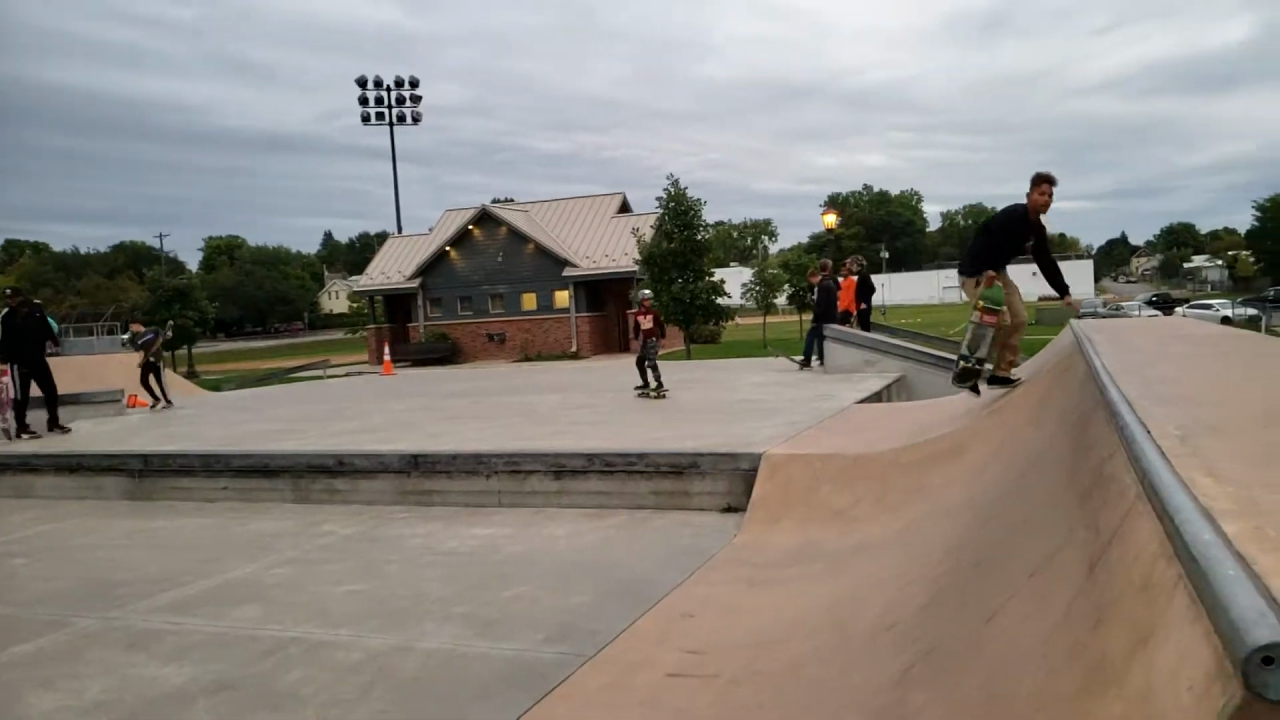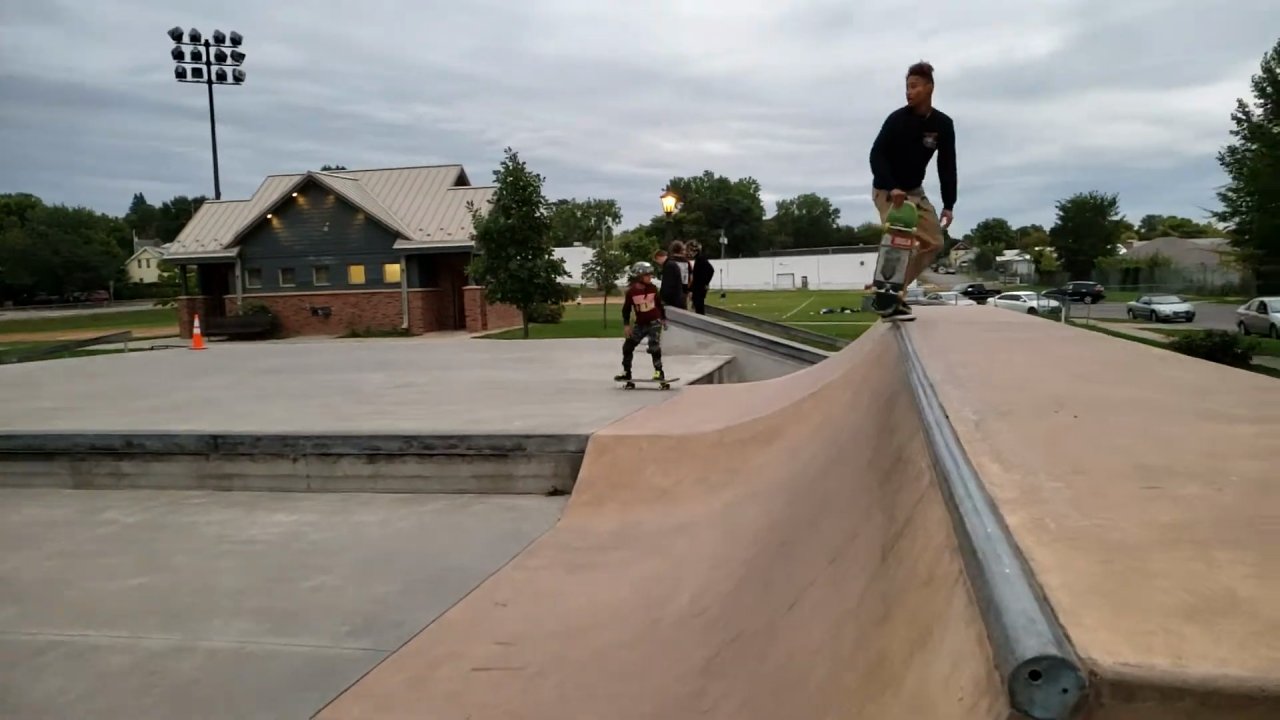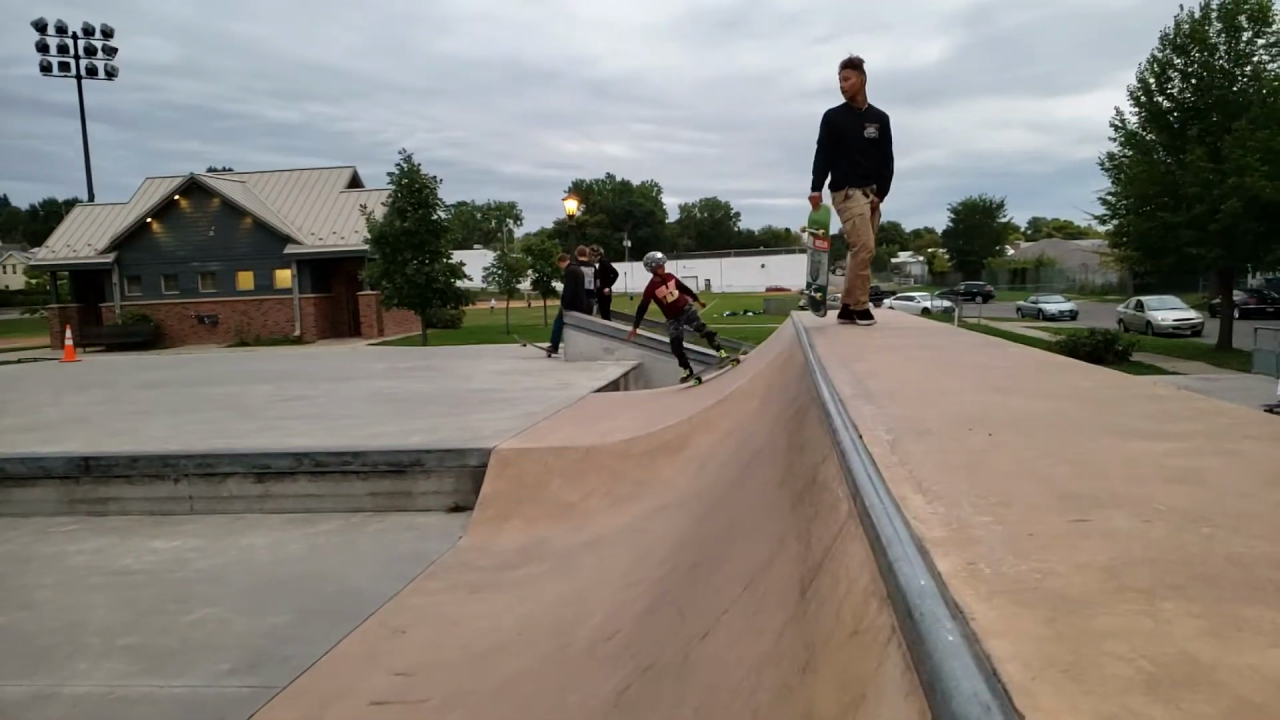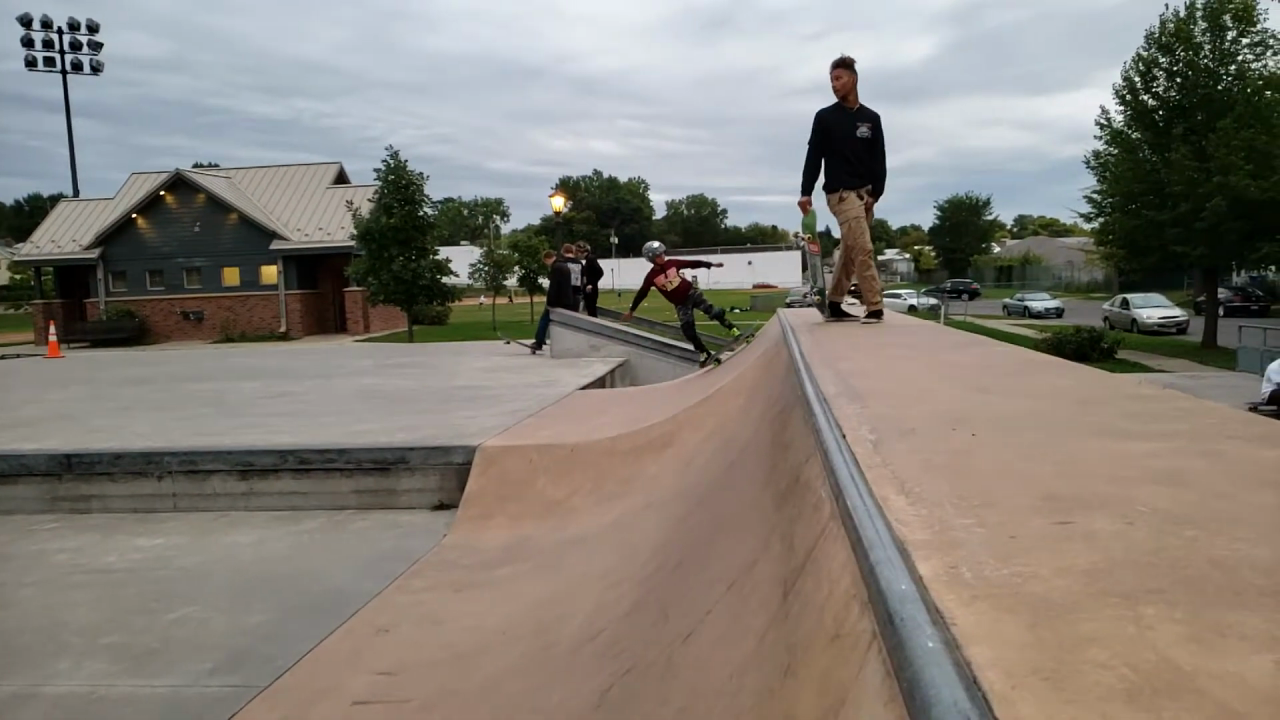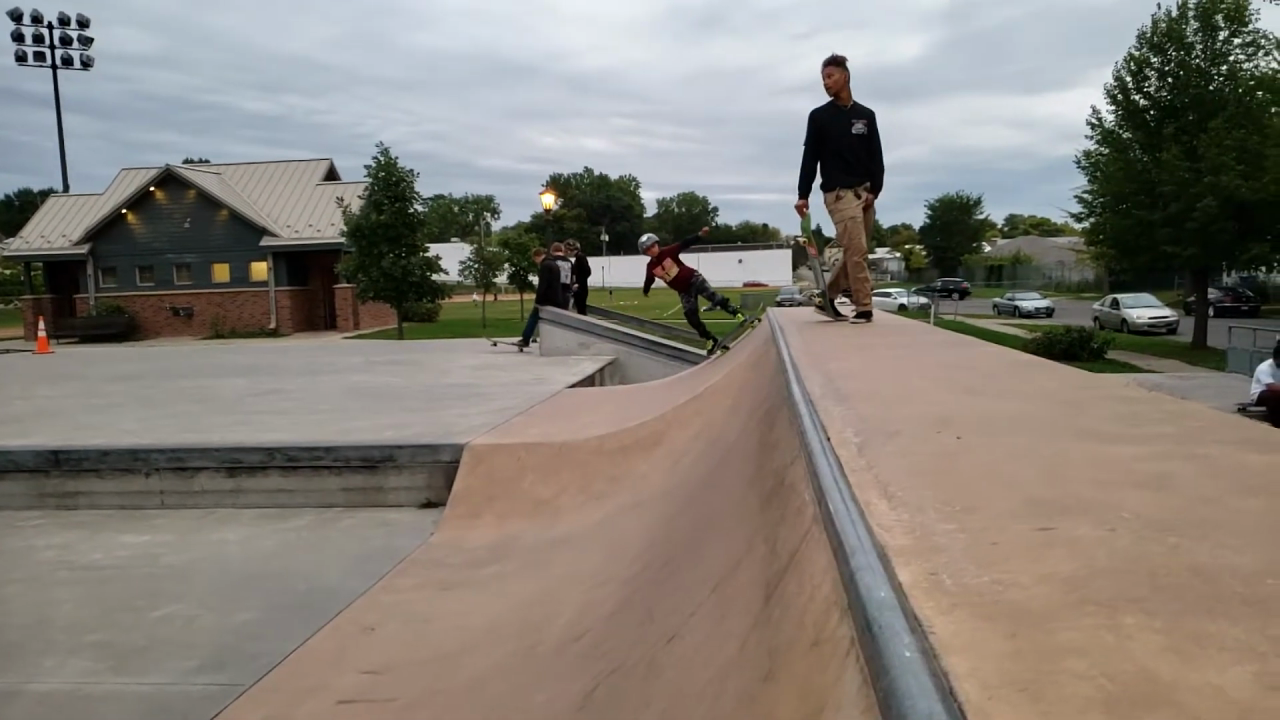
dt=1s
person 1, frame 1
left shoulder: (1038, 230)
right shoulder: (1013, 215)
left elbow: (1047, 263)
right elbow: (982, 235)
left wrist: (1064, 293)
right wrist: (985, 270)
left hip: (996, 272)
right hip: (975, 273)
left knee: (1018, 319)
right knee: (1000, 321)
left ankle: (999, 373)
person 1, frame 2
left shoulder: (943, 124)
right shoulder: (896, 120)
left elbow: (947, 165)
right elbow: (877, 156)
left wrist: (948, 205)
right wrist: (892, 188)
left hip: (915, 191)
right hip: (889, 192)
left knee: (932, 241)
person 1, frame 3
left shoulder: (880, 118)
right shoulder: (833, 117)
left elbow: (887, 160)
right elbow: (823, 155)
left wrist: (881, 193)
right wrist: (816, 188)
left hip: (872, 193)
right hip: (846, 192)
left knee: (862, 251)
right knee: (863, 247)
left ankle: (847, 307)
right ankle: (861, 306)
person 1, frame 4
left shoulder: (871, 118)
right shoulder: (825, 117)
left elbow: (879, 160)
right elbow: (813, 157)
left wrist: (875, 193)
right wrist: (806, 192)
left hip: (865, 194)
right hip: (841, 194)
left knee: (849, 251)
right knee: (863, 250)
left ankle: (833, 304)
right ankle: (875, 307)
person 1, frame 5
left shoulder: (866, 115)
right shoulder: (819, 117)
left elbow: (876, 156)
right elbow: (809, 158)
left wrist: (874, 189)
right wrist: (803, 195)
left hip: (865, 192)
right hip: (839, 193)
left knee: (854, 252)
right knee: (856, 251)
left ankle: (827, 297)
right ankle: (863, 308)
